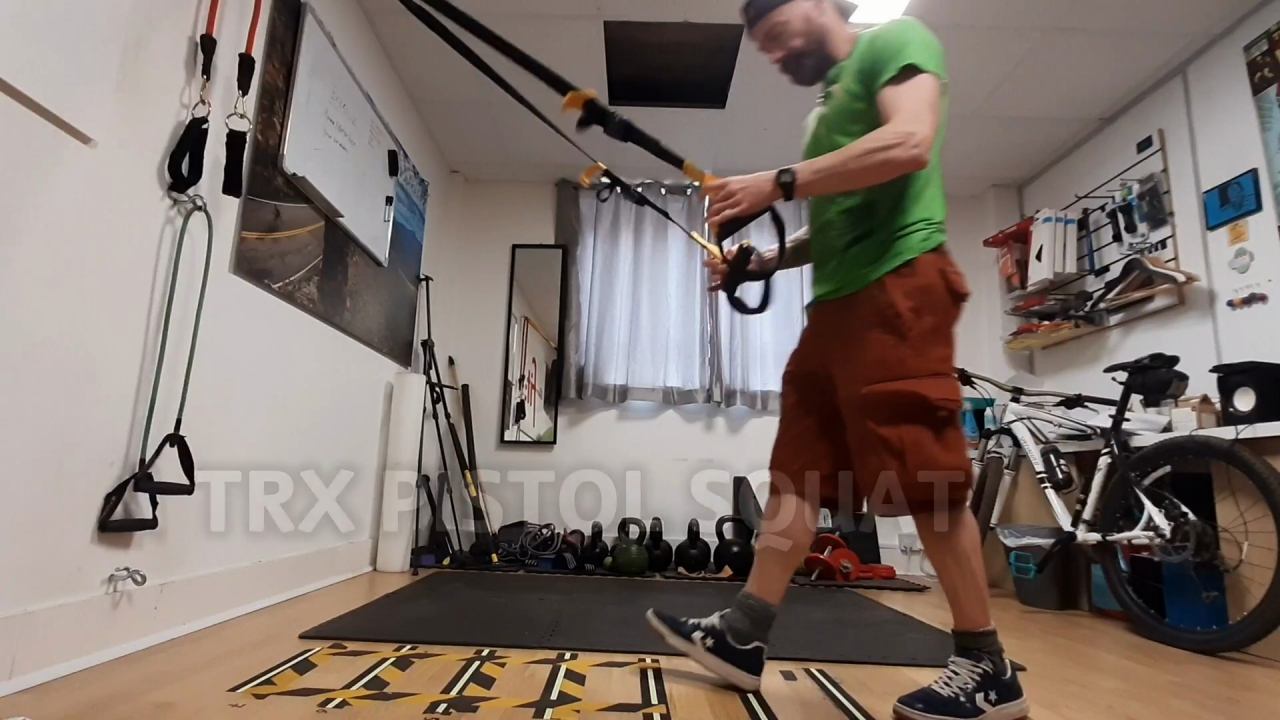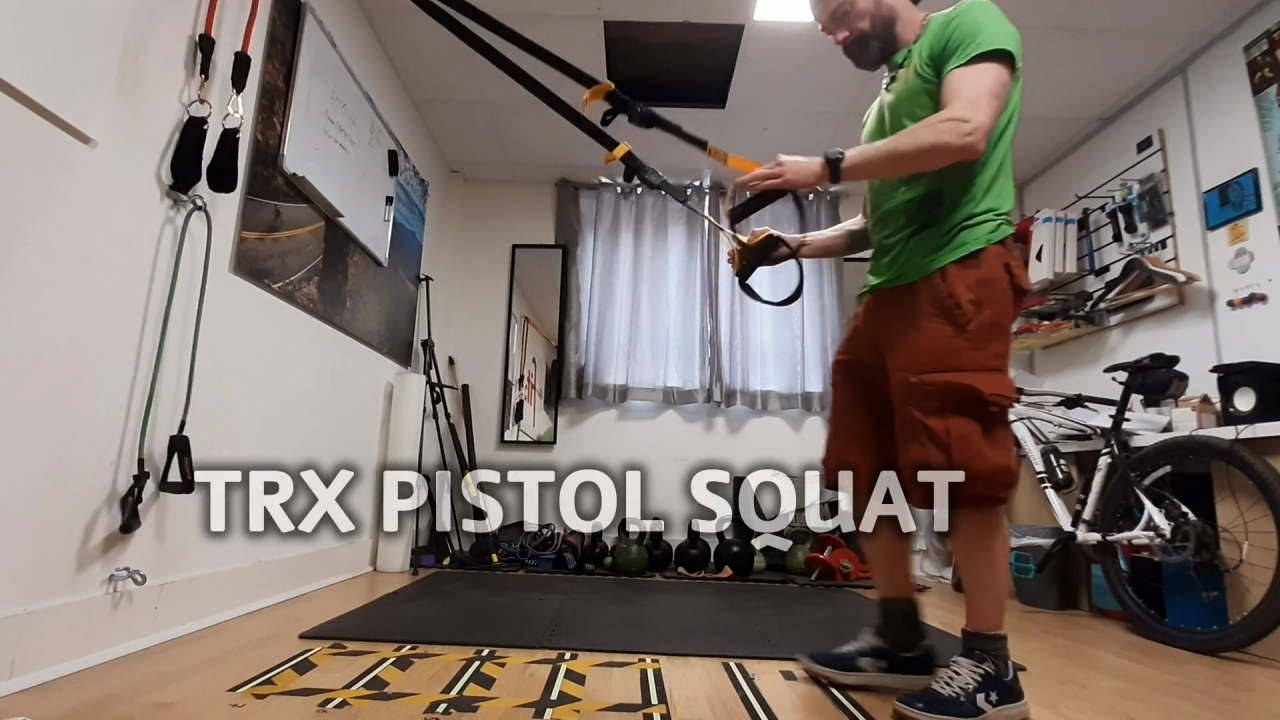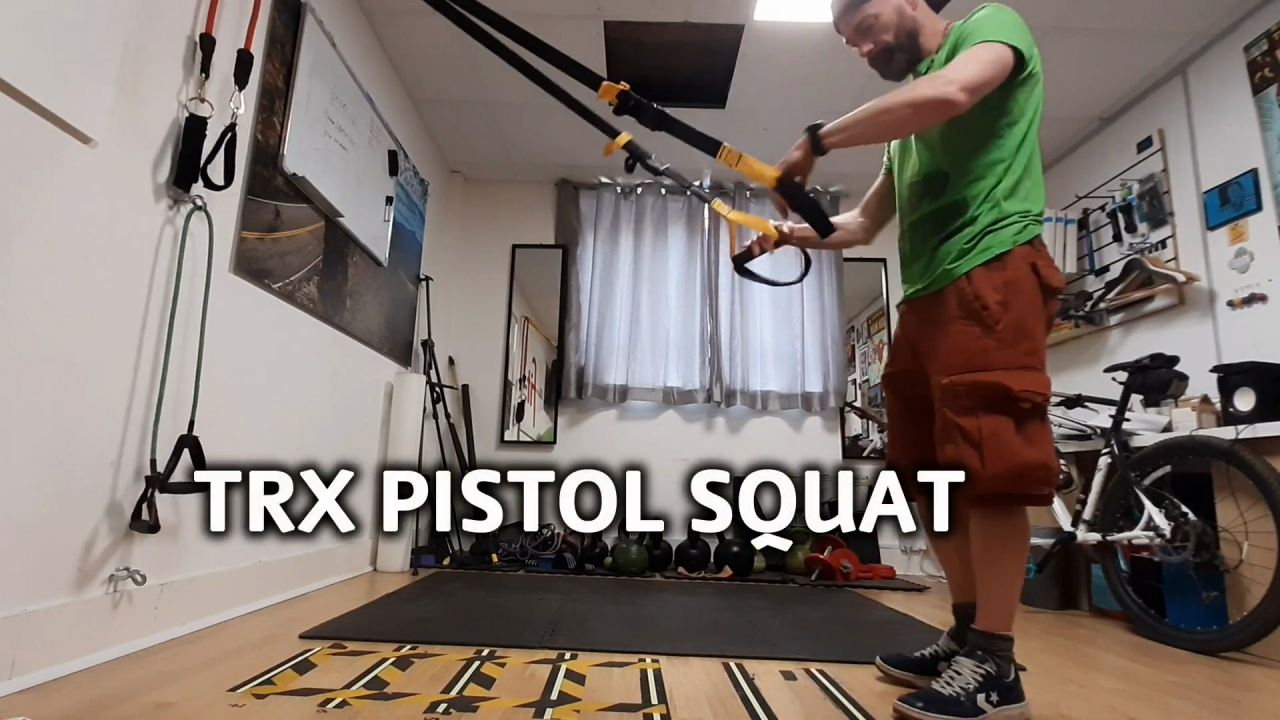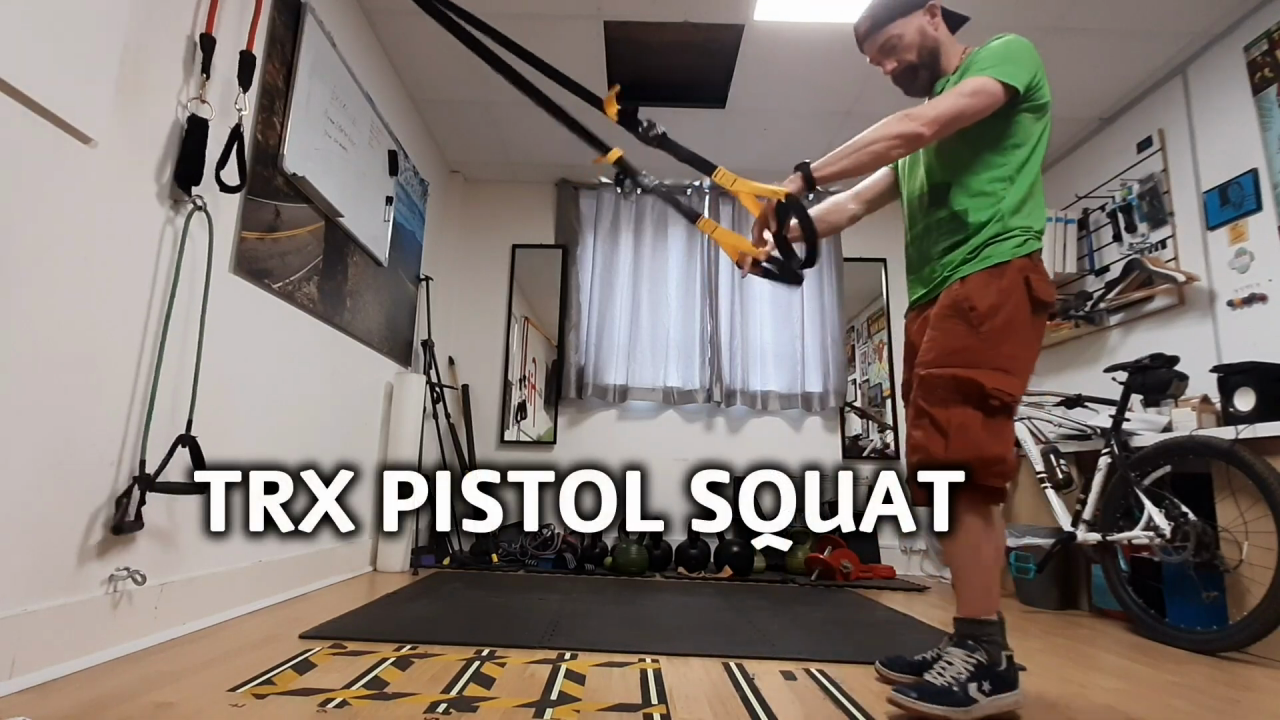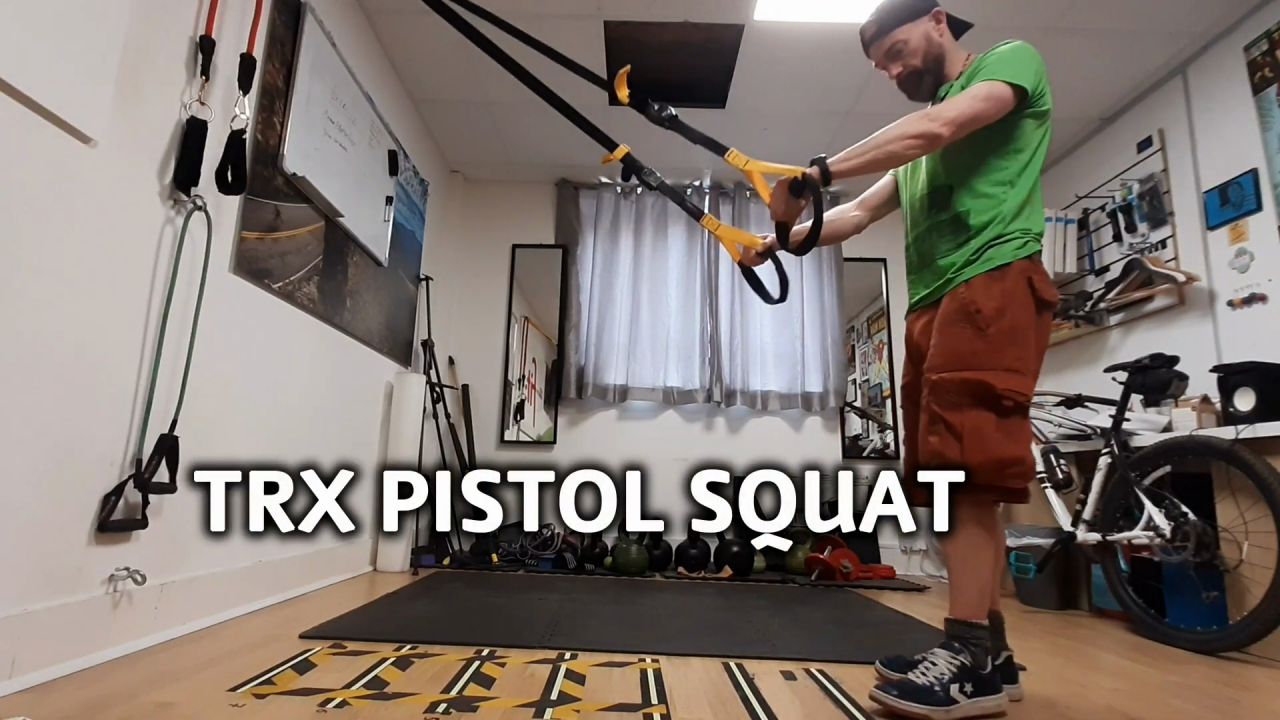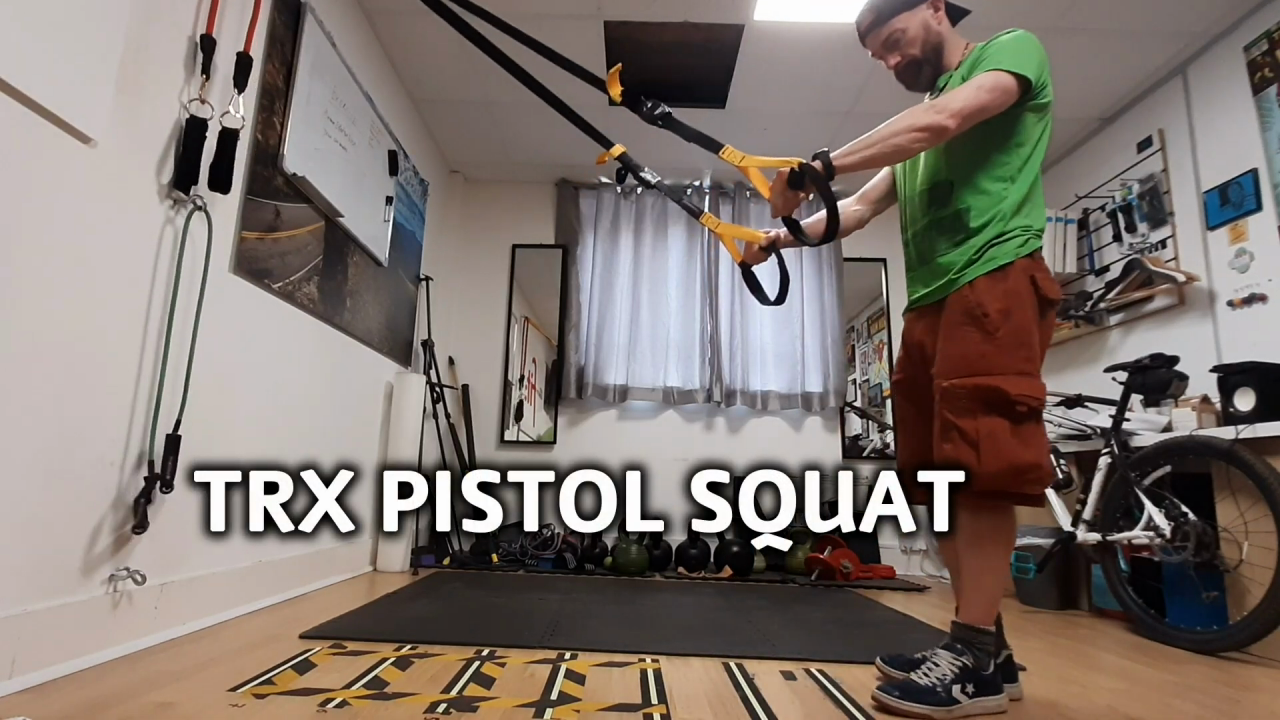
dt=0.4s
person 1, frame 1
right shoulder: (832, 99)
left elbow: (910, 144)
left wrist: (779, 183)
right wrist: (756, 260)
left hip: (897, 286)
right hip: (837, 302)
left knee: (924, 471)
right knee: (799, 472)
right ankle: (742, 634)
person 1, frame 2
right shoulder: (888, 97)
left elbow: (964, 133)
left wrist: (827, 168)
right wrist: (789, 246)
left hip: (957, 278)
right hip: (888, 293)
left knee: (962, 468)
right knee: (861, 466)
right ankle: (899, 638)
person 1, frame 3
right shoulder: (908, 126)
left elbow: (948, 95)
right elbow: (865, 222)
left wrist: (816, 139)
right wrist: (794, 235)
left hip: (989, 277)
right hip: (925, 297)
left knee: (988, 469)
right knee: (933, 474)
right ankle: (967, 639)
person 1, frame 4
right shoulder: (926, 134)
left elbow: (915, 128)
right elbow: (852, 206)
left wrist: (804, 175)
right wrist: (776, 236)
left hip: (991, 280)
right hip: (932, 300)
left knee: (959, 457)
right knee: (946, 471)
left ankle: (982, 657)
right ankle: (981, 643)
person 1, frame 5
left shoulder: (1014, 61)
right shoulder: (923, 145)
left elbow: (936, 128)
right elbow: (859, 214)
left wrist: (819, 170)
right wrist: (781, 241)
left hip: (993, 284)
right hip: (933, 304)
left knee: (971, 462)
right knee: (945, 474)
left ankle: (970, 660)
right ankle: (987, 646)
person 1, frame 6
right shoulder: (918, 126)
left elbow: (940, 120)
right elbow: (859, 209)
left wrist: (819, 165)
right wrist: (783, 237)
left hip: (993, 283)
right hip: (929, 302)
left knee: (981, 466)
right knee: (940, 474)
left ankle: (975, 657)
right ankle: (983, 645)
